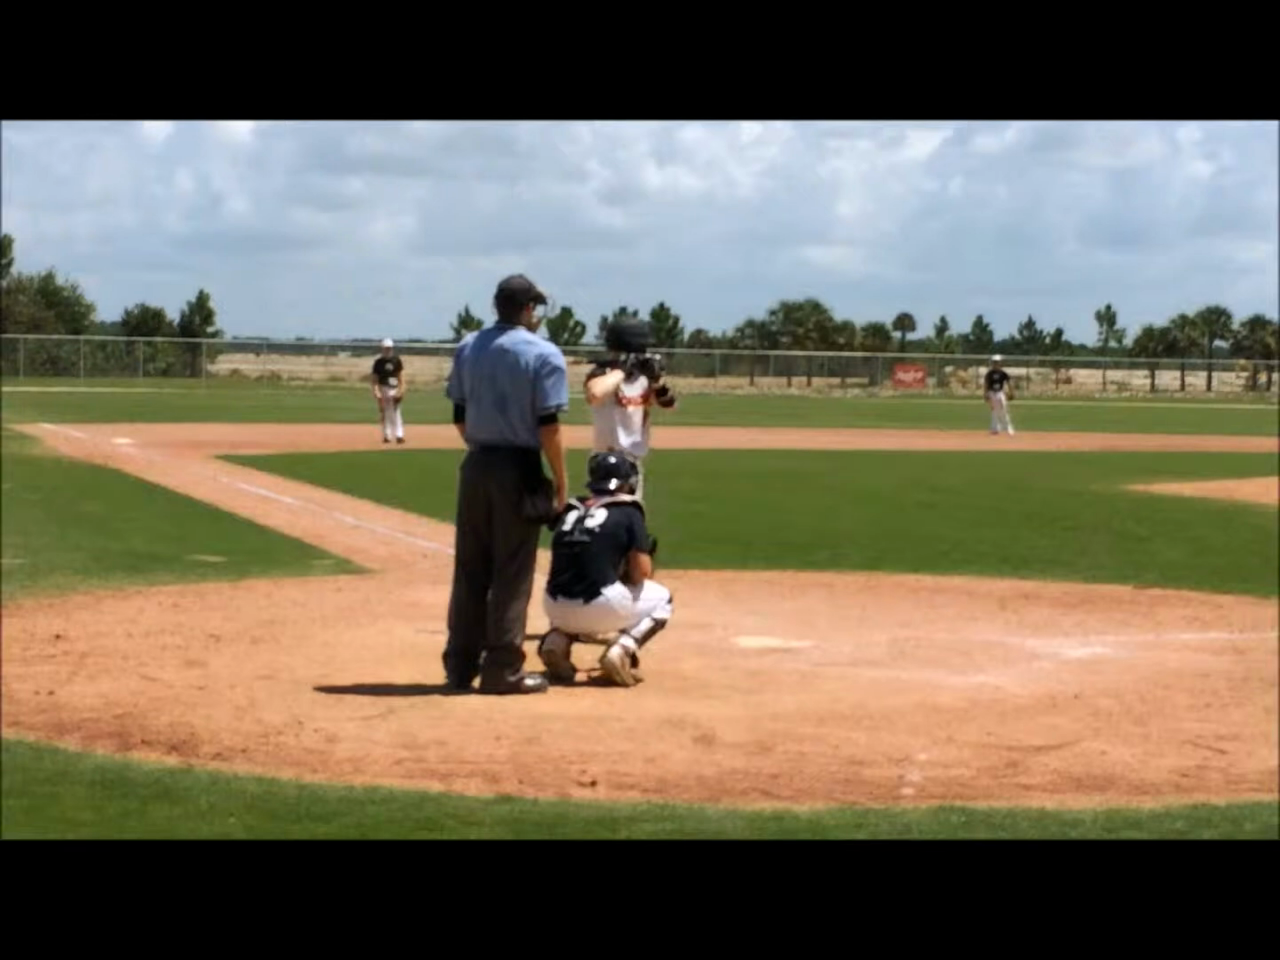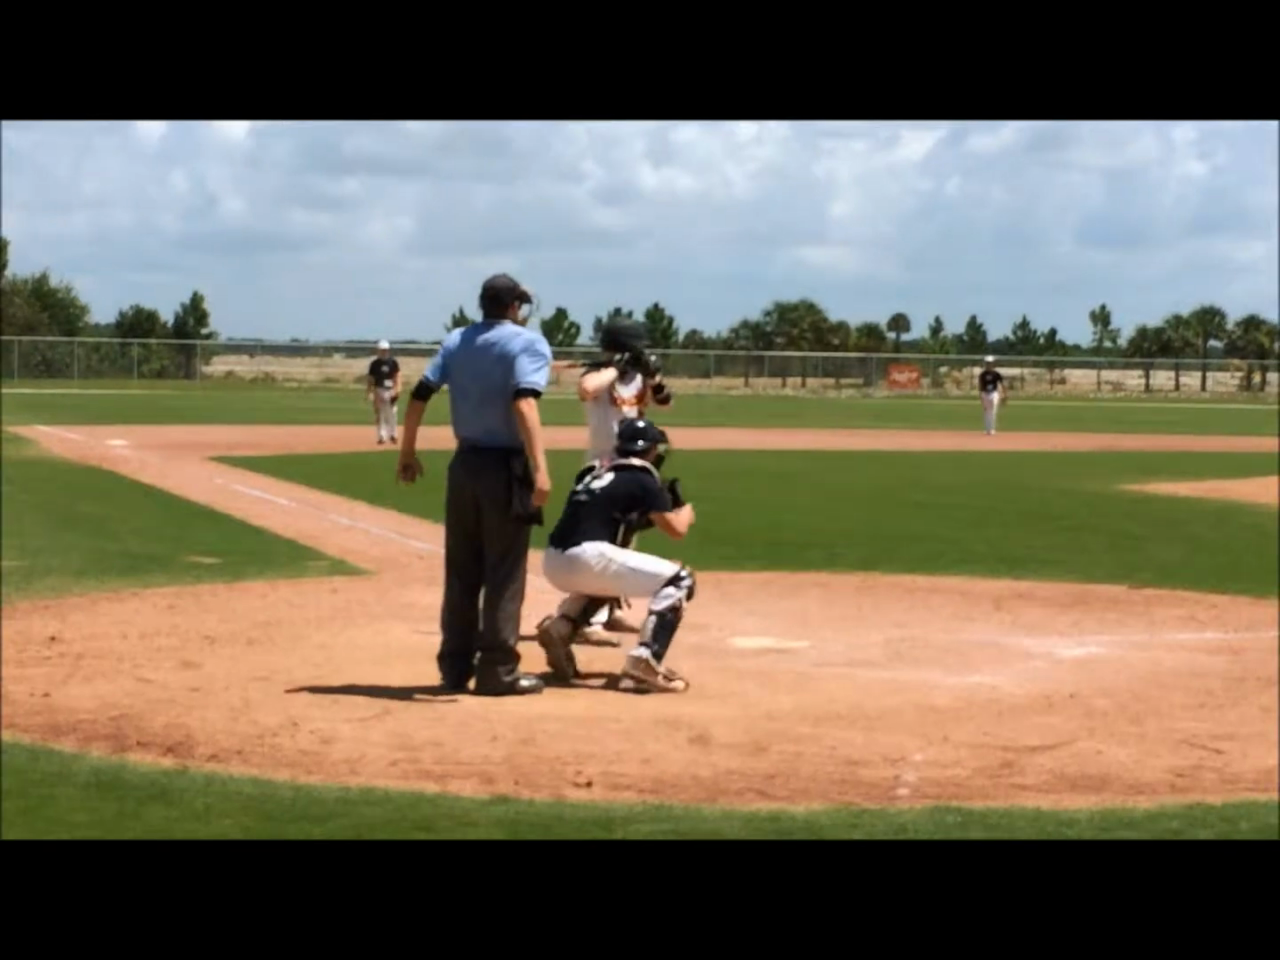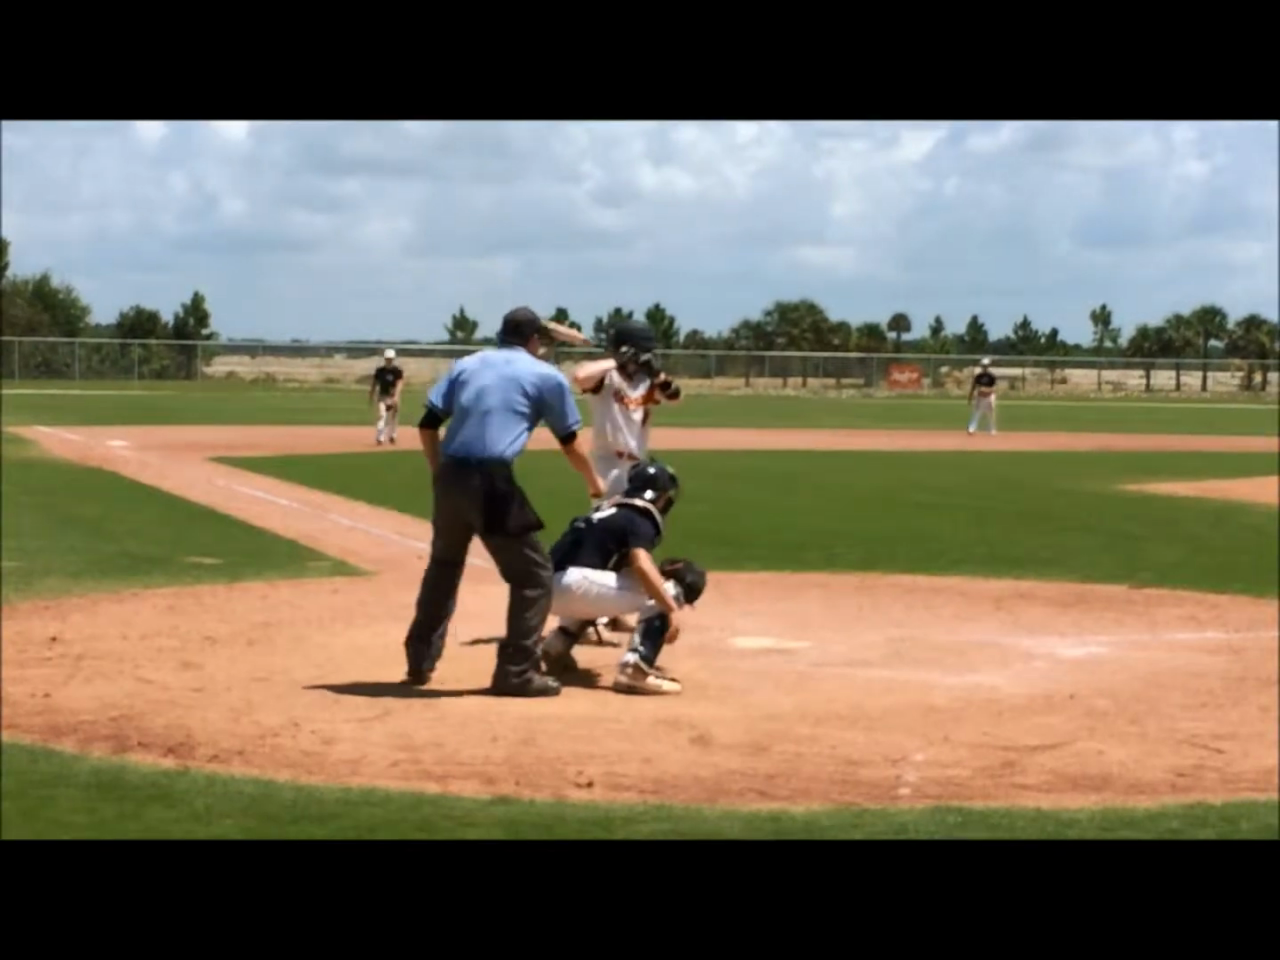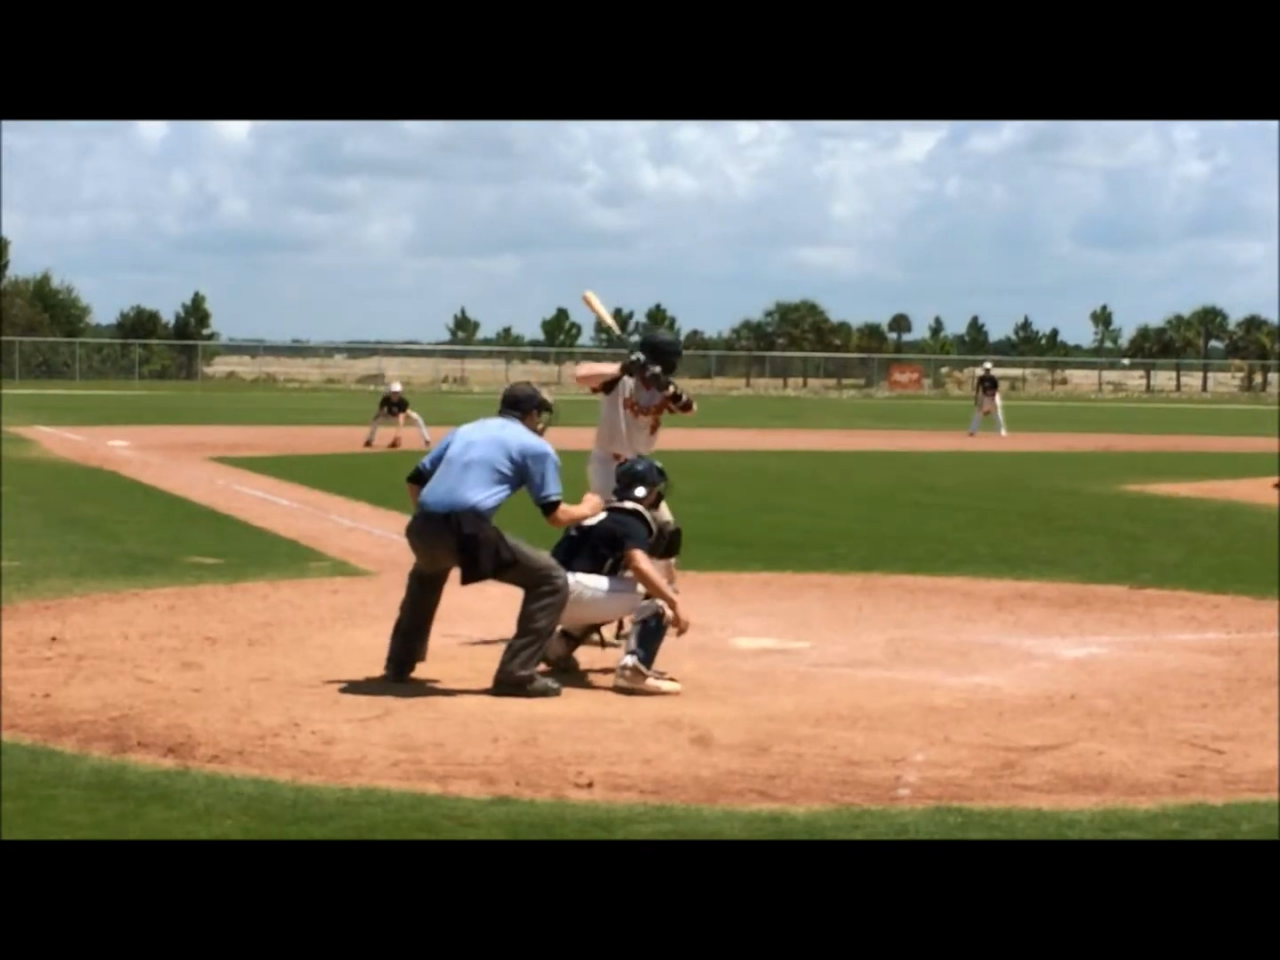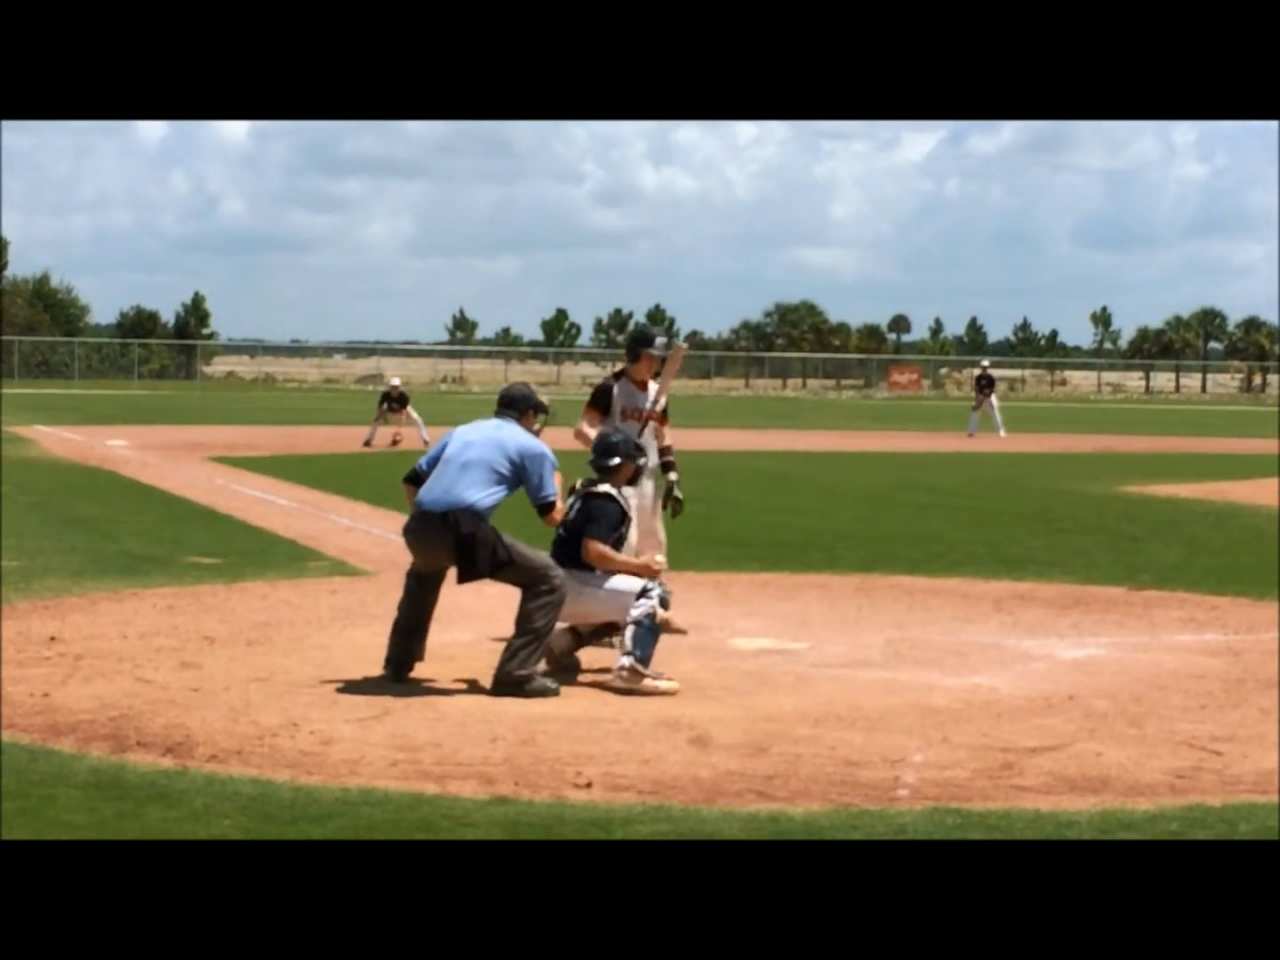
dt=0.7s
person 1, frame 1
left shoulder: (468, 346)
right shoulder: (544, 353)
left elbow: (460, 416)
right elbow: (548, 428)
right wrist: (560, 485)
left hip: (475, 467)
right hip: (519, 470)
left knee: (470, 571)
right knee: (512, 575)
left ankle: (461, 666)
right ankle: (503, 671)
person 1, frame 2
left shoulder: (455, 341)
right shoulder: (529, 341)
left elbow: (420, 395)
right elbow: (523, 402)
left wrist: (407, 451)
right wrist: (541, 467)
left hip: (464, 465)
right hip: (504, 467)
left knee: (460, 572)
right knee: (504, 574)
left ankle: (455, 667)
right ankle: (497, 671)
person 1, frame 3
left shoulder: (466, 364)
right shoulder: (546, 375)
left elbow: (428, 424)
right elbow: (570, 442)
right wrist: (594, 481)
left hip: (450, 478)
right hip: (492, 483)
left knee: (443, 567)
right knee: (532, 575)
left ankle: (420, 661)
right ankle: (516, 673)
person 1, frame 4
left shoulder: (465, 430)
right shoulder: (535, 446)
left elbow: (415, 480)
right elbow: (556, 515)
right wrist: (588, 508)
left hip: (422, 529)
right hip: (466, 532)
left knee: (426, 574)
right knee: (550, 580)
left ankle: (399, 663)
right ankle: (517, 674)
person 1, frame 5
left shoulder: (463, 430)
right shoulder: (533, 447)
left elbow: (412, 481)
right elbow: (551, 515)
right wrist: (556, 486)
left hip: (420, 528)
right hip: (464, 531)
left knee: (424, 574)
right knee: (548, 580)
left ankle: (398, 663)
right ankle: (516, 675)
person 2, frame 1
left shoulder: (644, 374)
right shoulder: (602, 373)
left elbow: (668, 403)
right elbow: (595, 394)
left wrist: (656, 378)
right wrist: (622, 369)
left hip: (635, 459)
person 2, frame 2
left shoulder: (638, 375)
right shoulder: (597, 373)
left elbow: (663, 400)
right elbow: (587, 389)
left wrist: (653, 374)
right wrist: (617, 366)
left knee: (623, 540)
left ankle: (610, 611)
right ankle: (591, 620)
person 2, frame 3
left shoulder: (644, 378)
right shoulder: (605, 375)
left elbow: (674, 395)
right elbow: (579, 376)
left wrist: (657, 374)
right wrist: (616, 361)
left hip: (637, 467)
right hip: (610, 466)
left ankle: (609, 612)
person 2, frame 4
left shoulder: (664, 385)
right shoulder: (621, 378)
left elbow: (689, 407)
right elbow: (581, 374)
left wrist: (667, 388)
right wrist: (624, 367)
right hip: (609, 467)
left knee: (663, 532)
person 2, frame 5
left shoulder: (657, 393)
right shoulder: (611, 388)
left elbow: (663, 439)
right elbow: (582, 430)
left wrist: (672, 479)
left hip: (646, 479)
left knee: (655, 545)
right knee: (625, 543)
person 3, frame 1
left shoulder: (571, 512)
right shoulder: (629, 512)
right elbow: (642, 571)
left hip: (556, 609)
right hip: (600, 609)
right knee: (661, 598)
left ankle: (558, 641)
right ankle: (623, 649)
person 3, frame 2
left shoulder: (595, 472)
right shoulder: (642, 479)
right elbow: (676, 528)
right wrist: (686, 511)
left hip: (555, 562)
right hip: (586, 558)
left knee: (597, 581)
right knee: (679, 581)
left ankle: (560, 627)
right ankle: (644, 665)
person 3, frame 3
left shoulder: (610, 511)
right shoulder: (639, 521)
right elbow: (641, 566)
left wrist: (660, 573)
right wrist: (672, 609)
left hip: (550, 586)
right hip: (571, 585)
right knee: (667, 592)
left ankle: (557, 647)
right ankle: (635, 669)
person 3, frame 4
left shoulder: (609, 513)
right shoulder: (632, 520)
right elbow: (639, 565)
right wrist: (674, 603)
right hip: (569, 591)
left knee: (610, 596)
right knee: (655, 596)
left ankle: (559, 647)
right ankle: (633, 670)
person 3, frame 5
left shoulder: (586, 491)
right shoulder: (607, 501)
right elbow: (592, 552)
right wrist: (639, 566)
left hip: (560, 588)
right hip: (569, 587)
left knee: (620, 605)
right knee: (653, 594)
left ankle: (563, 643)
right ankle: (631, 669)
